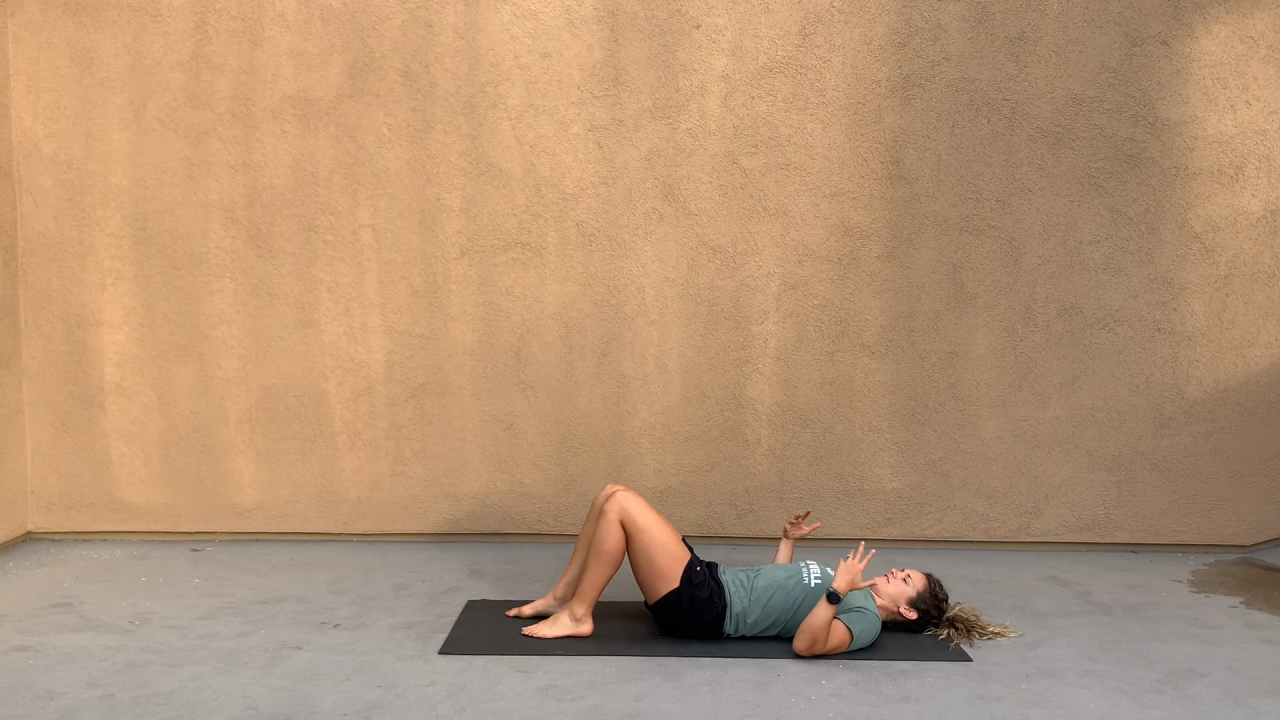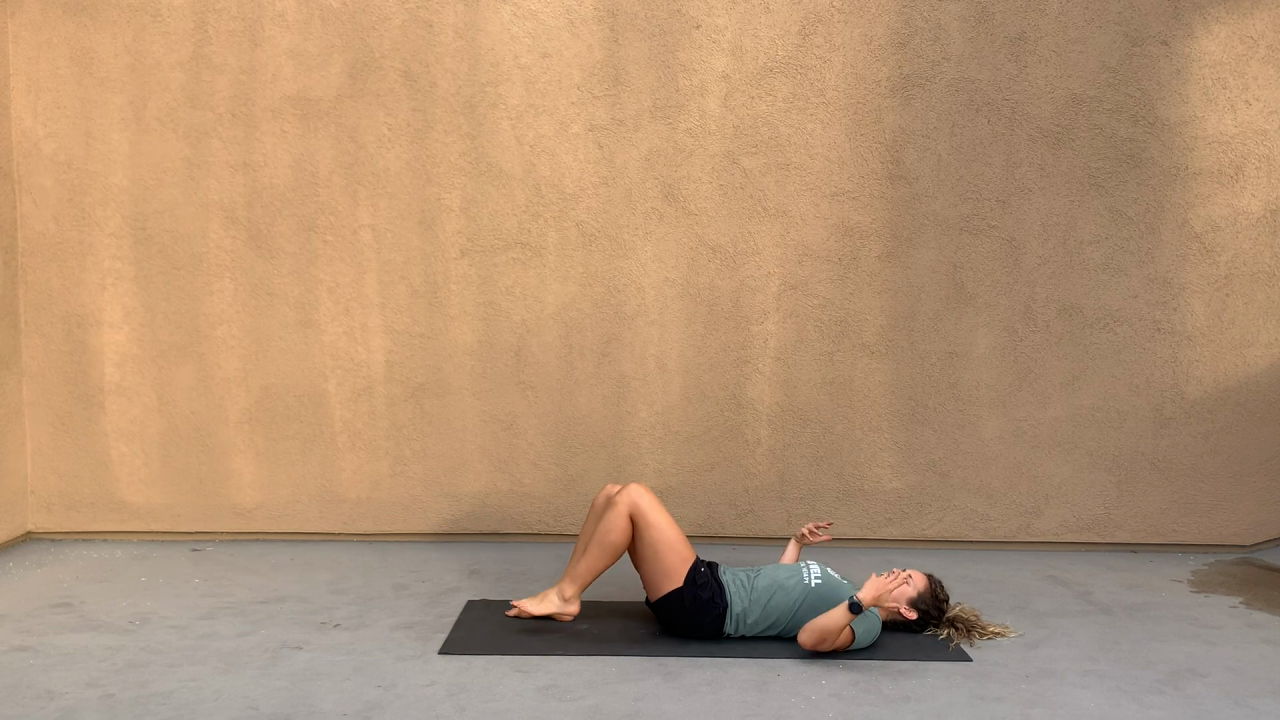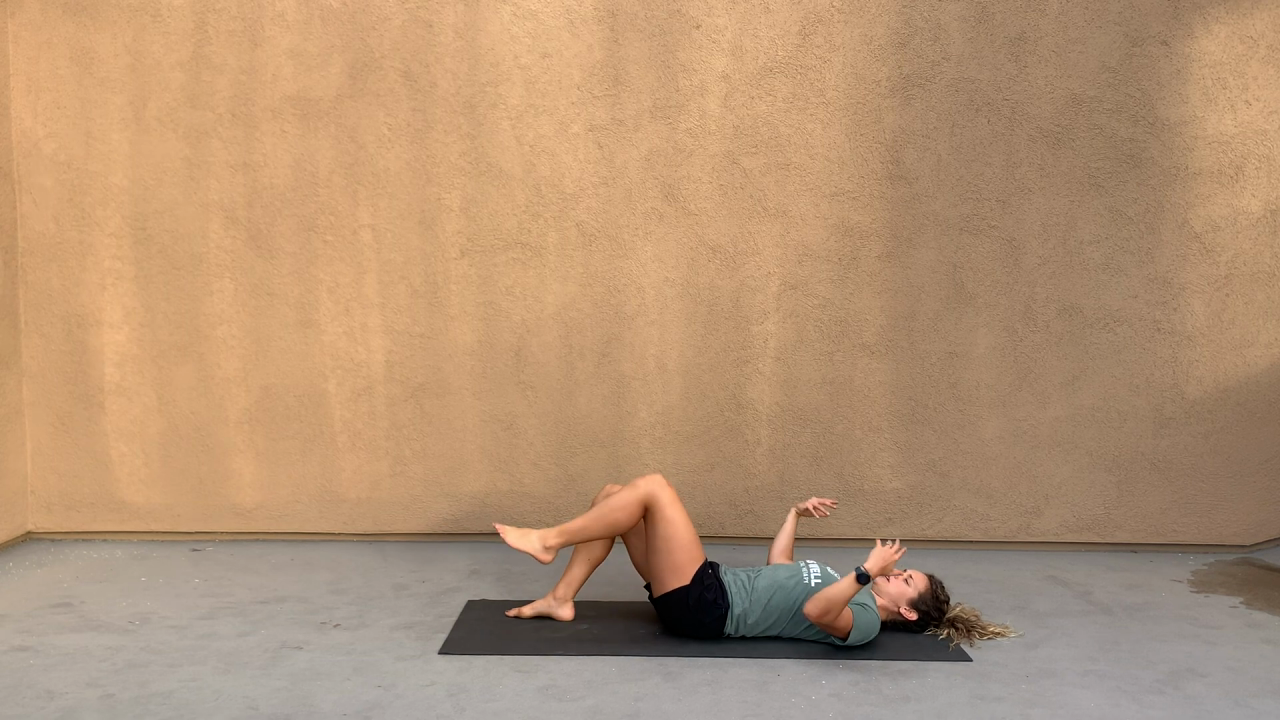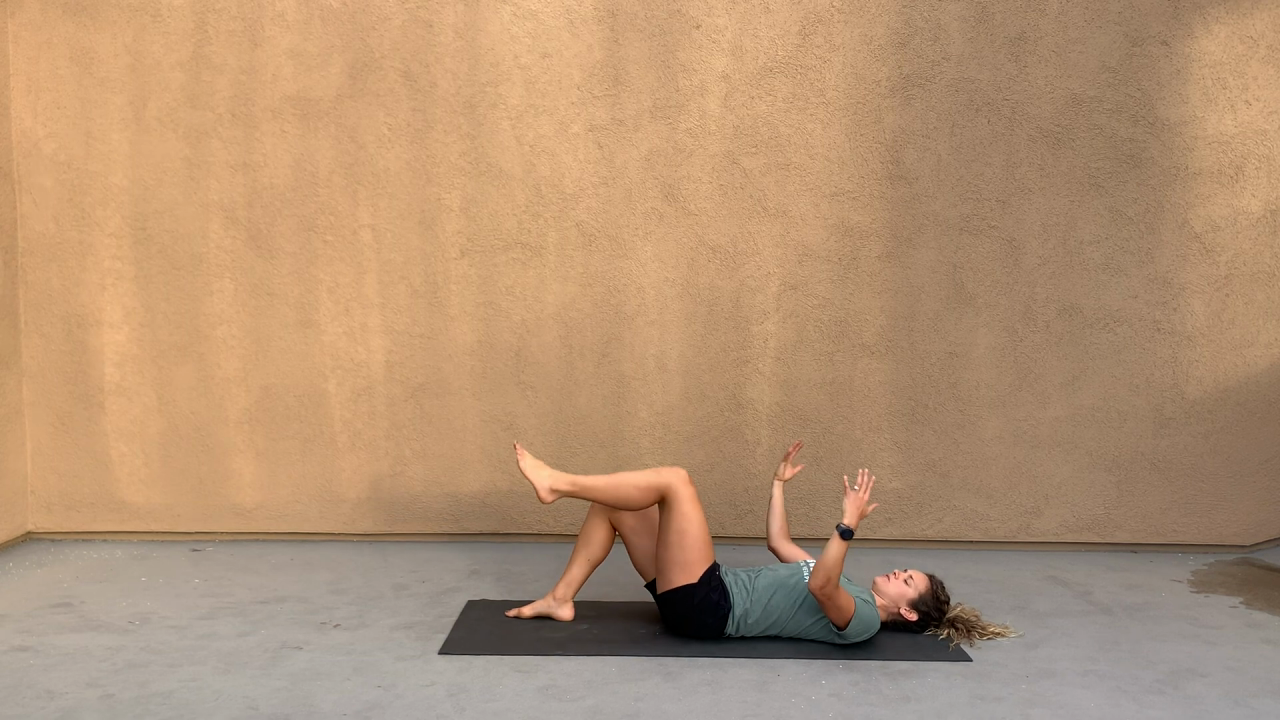
dt=0.2s
person 1, frame 1
left shoulder: (865, 621)
right shoulder: (853, 595)
left elbow: (804, 644)
left wrist: (833, 591)
right wrist: (789, 539)
left hip: (700, 608)
right hip: (707, 582)
left knee: (620, 506)
right knee: (612, 494)
left ankle: (578, 615)
right ankle: (561, 596)
person 1, frame 2
left shoulder: (865, 624)
right shoulder: (851, 596)
left elbow: (809, 637)
left wrist: (858, 602)
right wrist: (798, 541)
left hip: (701, 607)
right hip: (710, 583)
left knee: (633, 497)
right knee: (613, 494)
left ankle: (566, 596)
right ankle: (563, 591)
person 1, frame 3
left shoulder: (862, 621)
right shoulder: (848, 591)
left elbow: (812, 610)
left wrist: (865, 573)
right wrist: (795, 515)
left hip: (702, 606)
right hip: (711, 584)
left knee: (655, 486)
right knee: (613, 494)
left ankle: (549, 539)
right ankle: (560, 599)
person 1, frame 4
left shoulder: (860, 619)
right shoulder: (848, 590)
left elbow: (819, 585)
right elbow: (779, 543)
left wrist: (848, 525)
right wrist: (780, 483)
left hip: (703, 607)
right hip: (704, 594)
left knee: (675, 480)
right knee: (615, 506)
left ankle: (560, 483)
right ankle: (560, 599)
